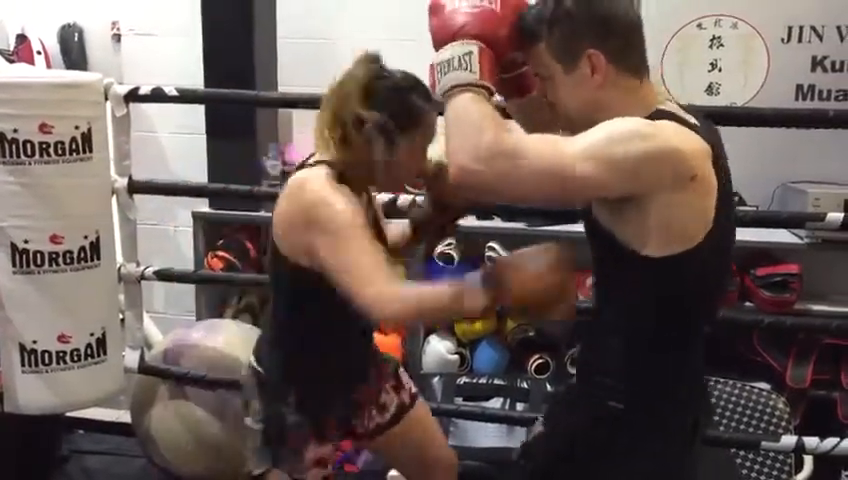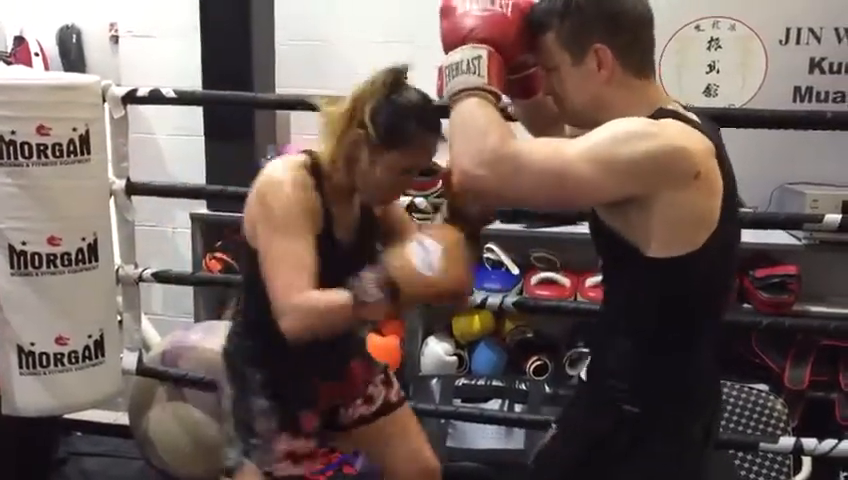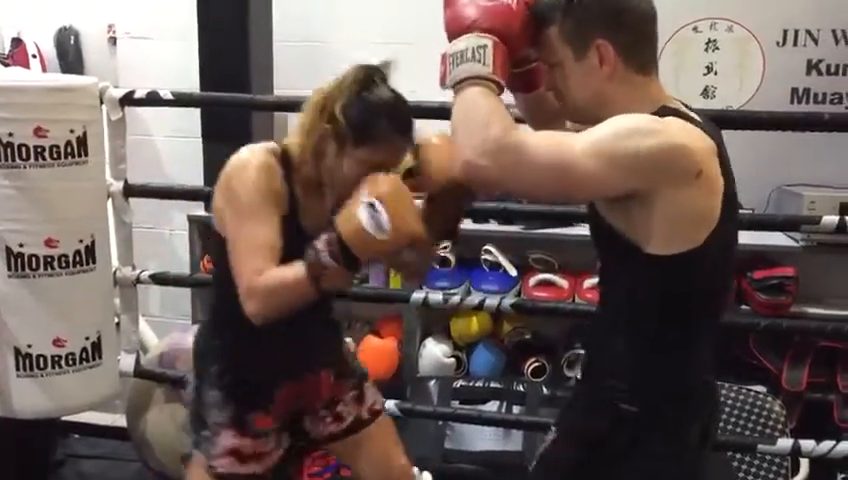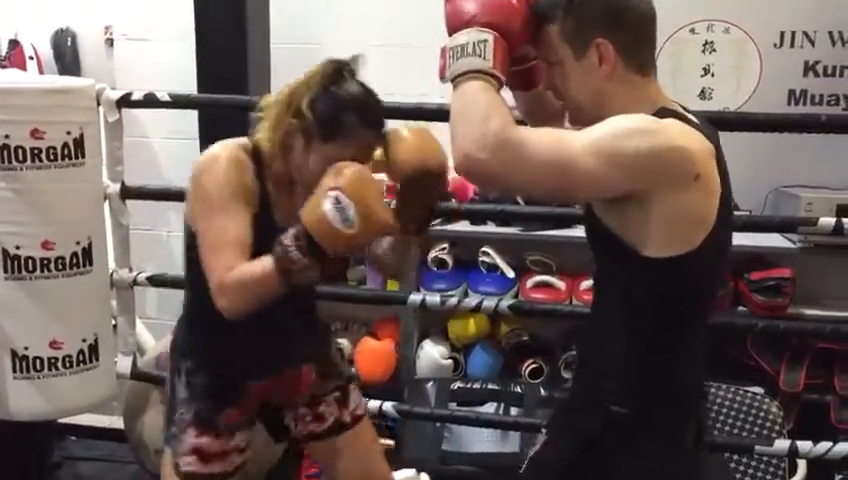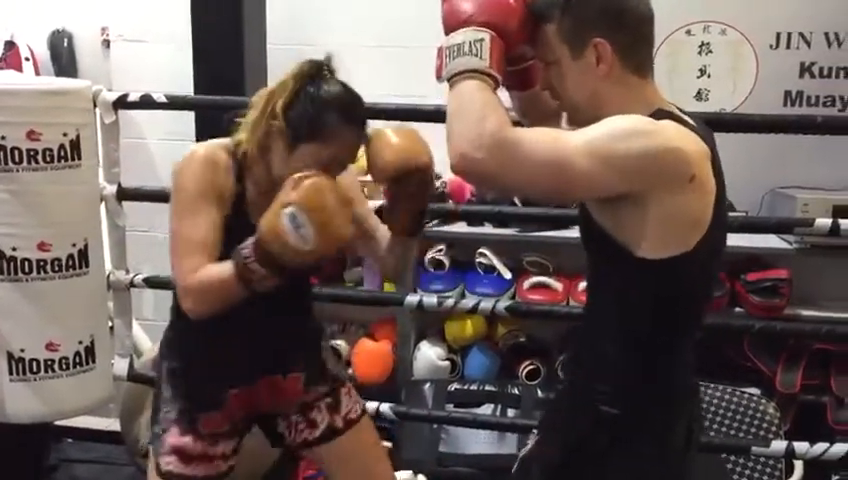
dt=0.1s
person 1, frame 1
left shoulder: (655, 149)
right shoulder: (673, 130)
left elbow: (477, 166)
right elbow: (550, 146)
left wrist: (464, 60)
right wrist: (509, 68)
left hip: (632, 418)
right hip: (640, 397)
person 1, frame 2
left shoulder: (659, 148)
right shoulder: (674, 133)
left elbow: (479, 172)
right elbow: (555, 151)
left wrist: (472, 63)
right wrist: (517, 71)
left hip: (644, 422)
right hip: (660, 399)
person 1, frame 3
left shoulder: (661, 147)
right shoulder: (675, 130)
left elbow: (483, 160)
right elbow: (557, 150)
left wrist: (475, 49)
right wrist: (520, 64)
left hip: (641, 422)
right hip: (651, 399)
person 1, frame 4
left shoulder: (660, 147)
right shoulder: (671, 133)
left elbow: (482, 155)
right elbow: (551, 147)
left wrist: (476, 48)
right wrist: (518, 61)
left hip: (633, 425)
right hip: (644, 403)
person 1, frame 5
left shoulder: (656, 149)
right shoulder: (668, 133)
left elbow: (478, 154)
right elbow: (548, 148)
left wrist: (473, 47)
right wrist: (515, 61)
left hip: (625, 425)
right hip: (632, 403)
person 2, frame 1
left shoulder: (353, 178)
right shoulder: (318, 197)
left elbow: (380, 243)
right elbow: (388, 305)
left wrist: (430, 220)
right wrist: (495, 286)
left hip: (355, 367)
right hip: (296, 386)
person 2, frame 2
left shoulder: (373, 187)
right shoulder: (286, 186)
right elbow: (295, 315)
right wrist: (385, 294)
left hip: (341, 360)
right hip: (271, 376)
person 2, frame 3
left shoulder: (350, 183)
right shoulder: (254, 172)
left elbow: (408, 259)
right elbow: (260, 298)
right wrist: (341, 251)
left hip: (317, 364)
right hip: (239, 375)
person 2, frame 4
left shoulder: (335, 179)
right shoulder: (226, 166)
left elbow: (390, 259)
right elbow: (229, 294)
left wrist: (415, 208)
right wrist: (311, 245)
left hip: (302, 358)
right hip: (215, 369)
person 2, frame 5
left shoulder: (330, 183)
right shoulder: (205, 168)
left elbow: (392, 264)
right elbow: (195, 296)
left wrist: (407, 206)
right wrist: (269, 254)
left hip: (297, 364)
right hip: (205, 374)
